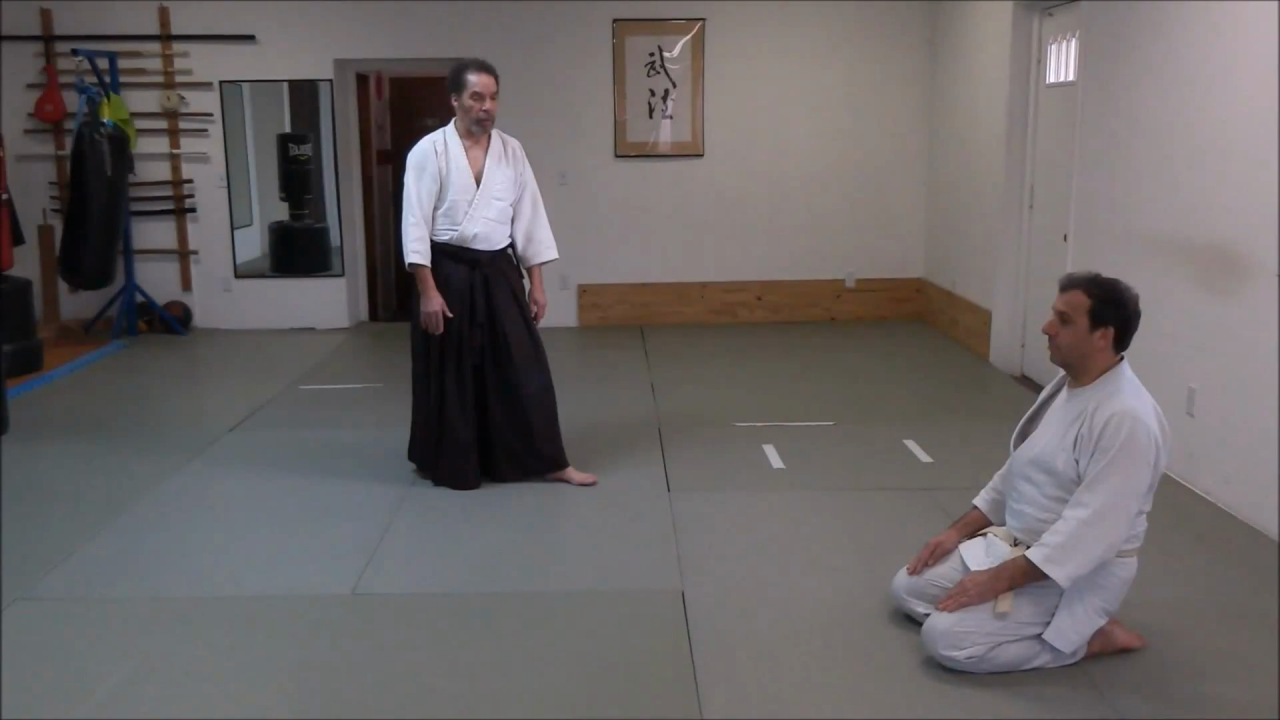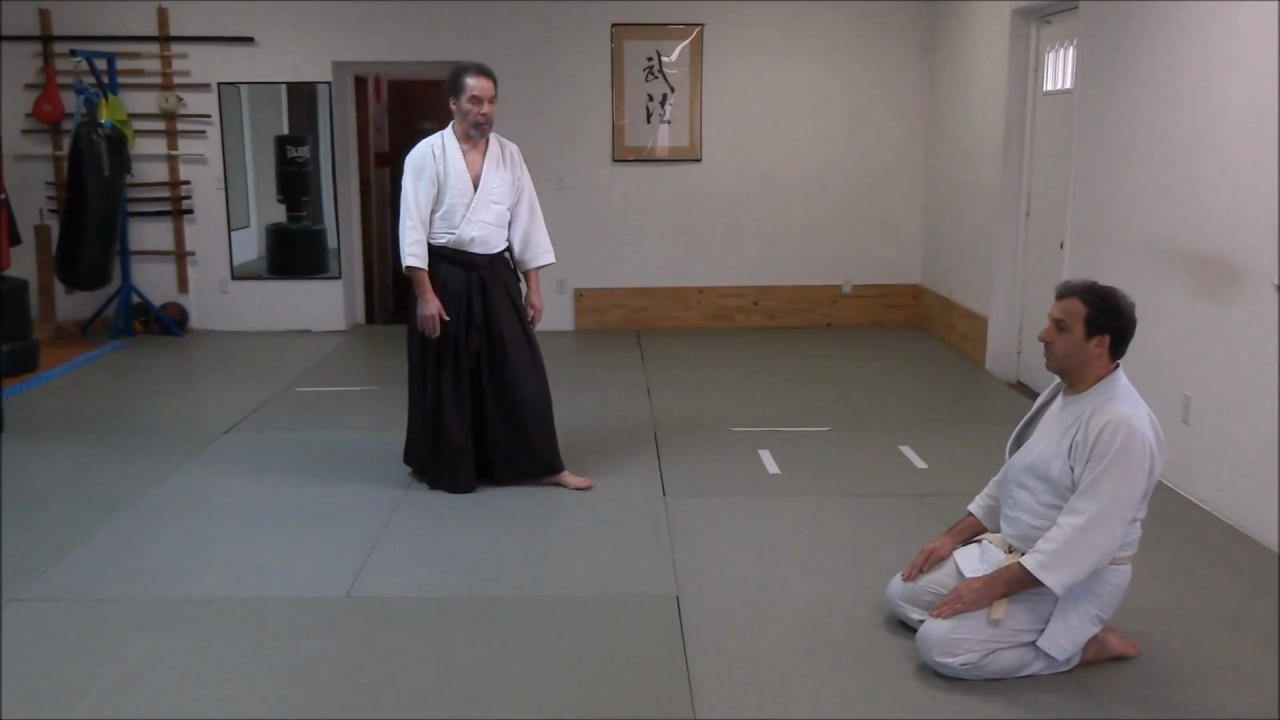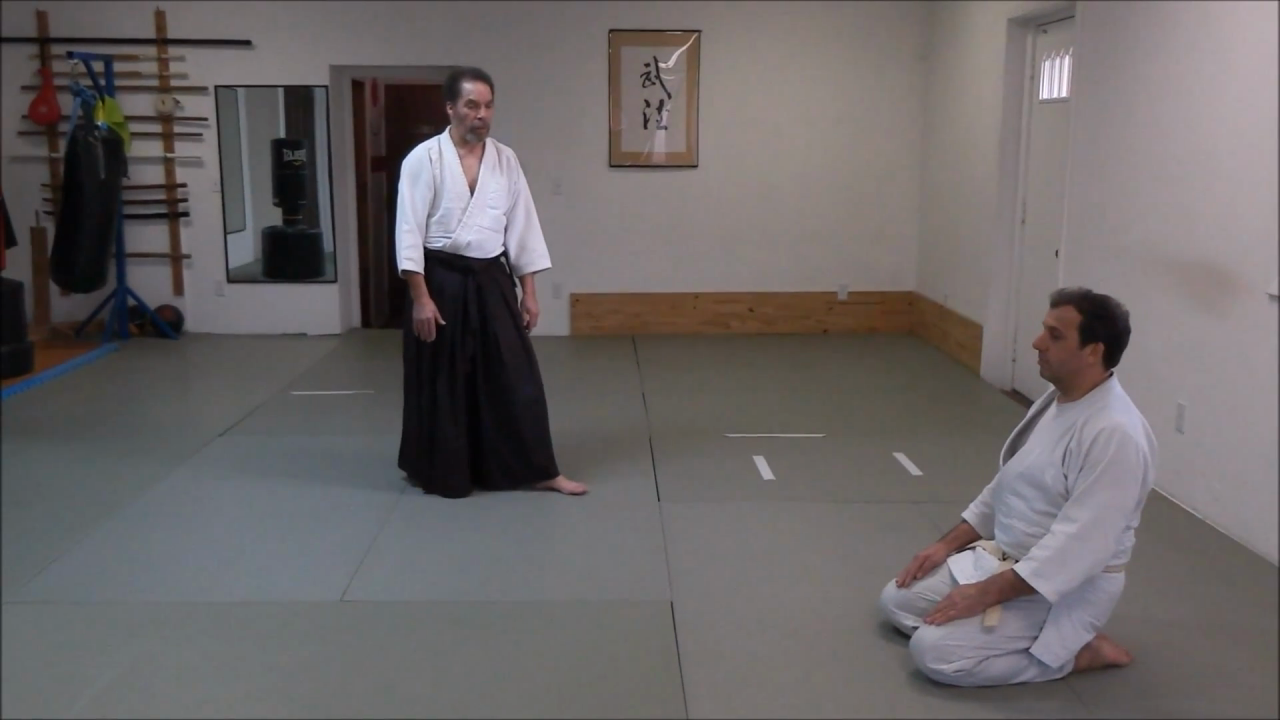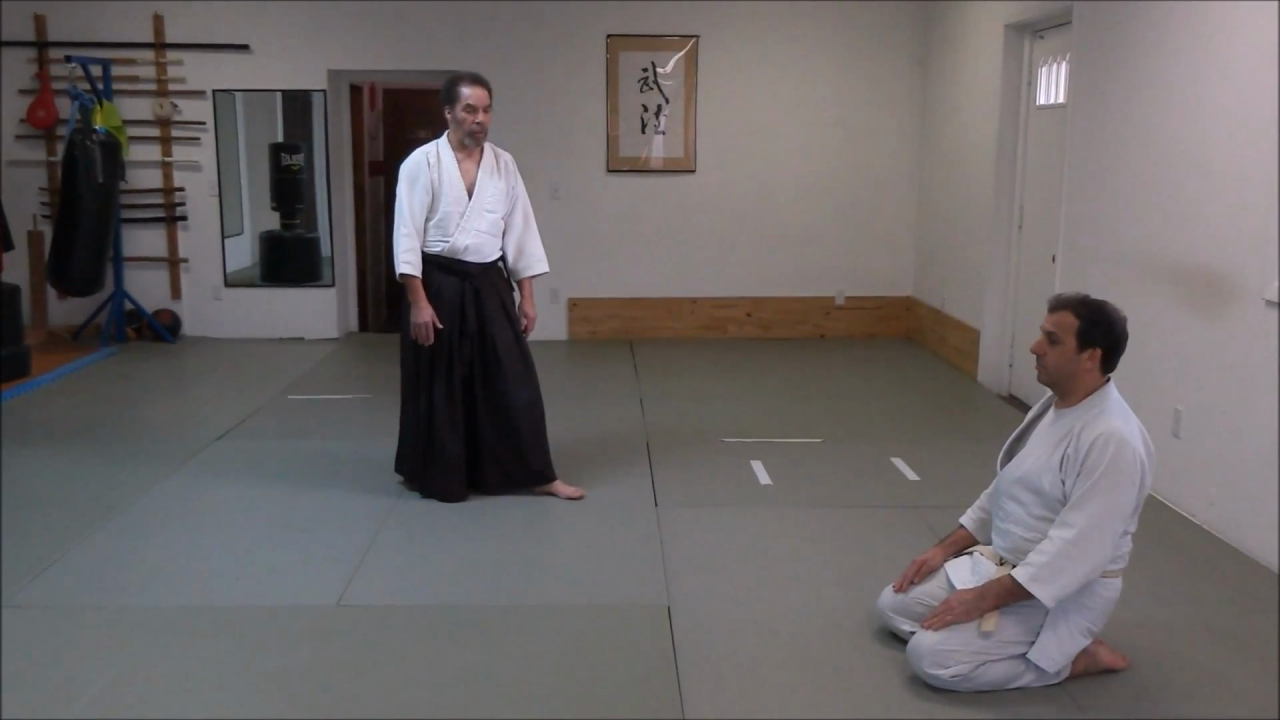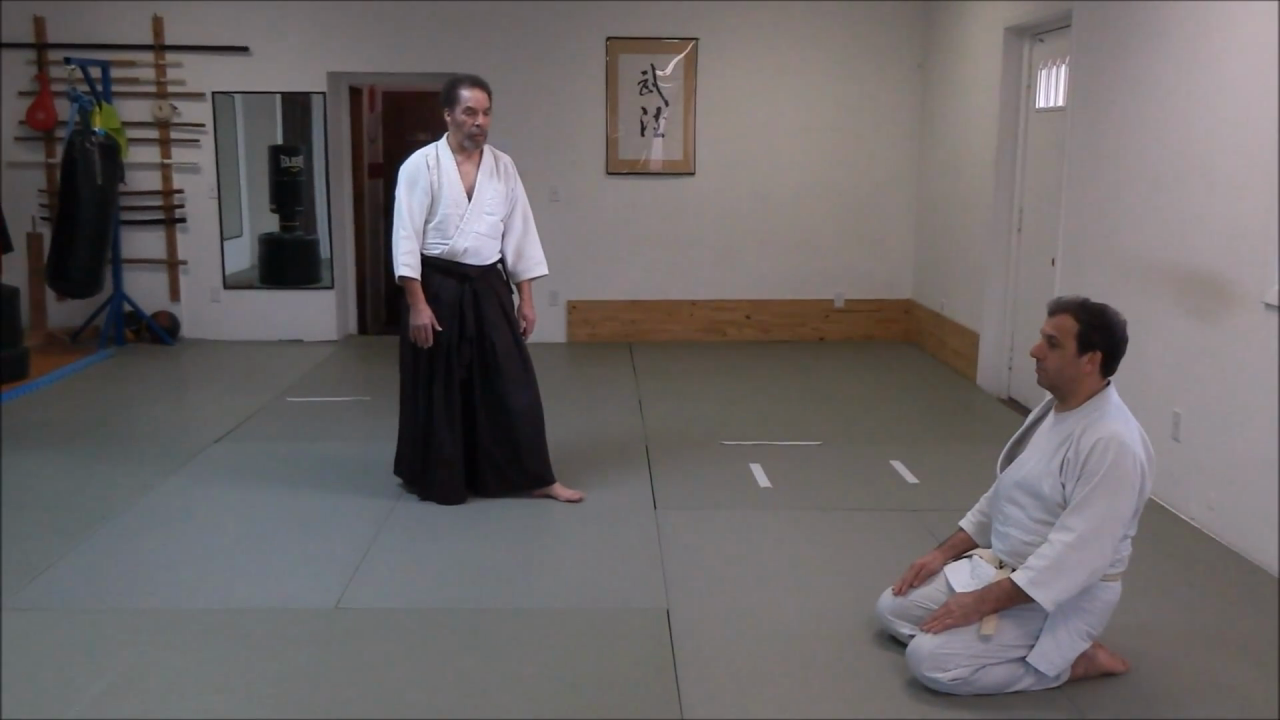
dt=0.5s
person 1, frame 1
left shoulder: (510, 150)
right shoulder: (429, 151)
left elbow: (528, 217)
right elbow: (416, 223)
left wrist: (536, 282)
right wrist: (428, 291)
left hip: (498, 273)
right hip: (448, 274)
left knee: (525, 370)
right knee: (448, 377)
left ankle: (549, 461)
right ankle: (449, 463)
person 1, frame 2
left shoulder: (509, 154)
right shoulder: (428, 154)
left elbow: (525, 221)
right elbow: (413, 226)
left wrist: (532, 286)
right wrist: (425, 294)
left hip: (496, 277)
right hip: (445, 278)
left knee: (521, 374)
right knee: (446, 380)
left ankle: (545, 466)
right ankle: (445, 466)
person 1, frame 3
left shoulder: (505, 159)
right shoulder: (425, 159)
left elbow: (522, 226)
right elbow: (410, 231)
left wrist: (529, 291)
right wrist: (421, 298)
left hip: (492, 282)
right hip: (442, 281)
left knee: (516, 378)
right knee: (440, 384)
left ankle: (540, 470)
right ankle: (440, 471)
person 1, frame 4
left shoulder: (503, 163)
right shoulder: (422, 163)
left elbow: (519, 231)
right elbow: (407, 234)
left wrist: (526, 295)
right wrist: (418, 301)
left hip: (489, 286)
right hip: (439, 287)
left knee: (514, 382)
right knee: (438, 388)
left ankle: (538, 475)
right ankle: (437, 475)
person 1, frame 5
left shoulder: (502, 166)
right shoulder: (422, 165)
left elbow: (519, 233)
right elbow: (406, 237)
left wrist: (525, 297)
right wrist: (417, 303)
left hip: (488, 289)
right hip: (438, 289)
left knee: (512, 385)
right knee: (436, 390)
left ankle: (537, 478)
right ankle: (435, 477)
person 2, frame 1
left shoulder: (1126, 418)
right shoulder: (1066, 384)
left elbow: (1091, 530)
right elbow: (1018, 470)
left wrist: (998, 580)
right wrist: (958, 530)
left hip: (1076, 571)
left knee: (947, 639)
right knee: (909, 588)
left ankle: (1090, 635)
person 2, frame 2
left shoulder: (1121, 426)
right shoulder: (1062, 392)
left elbow: (1085, 538)
right elbow: (1013, 477)
left wrist: (992, 587)
right wrist: (953, 537)
left hip: (1070, 579)
left knee: (942, 645)
right knee: (904, 593)
left ankle: (1085, 643)
person 2, frame 3
left shoulder: (1114, 434)
right shoulder: (1055, 400)
left elbow: (1079, 545)
right elbow: (1007, 484)
left wrist: (986, 594)
right wrist: (947, 544)
left hip: (1065, 587)
left knee: (935, 651)
right knee: (898, 600)
left ankle: (1079, 650)
right ankle: (1055, 638)
person 2, frame 4
left shoulder: (1111, 440)
right shoulder: (1054, 405)
left elbow: (1076, 551)
right elbow: (1004, 490)
left wrist: (983, 599)
right wrist: (945, 549)
left hip: (1061, 592)
left knee: (932, 656)
right knee: (895, 605)
left ankle: (1075, 655)
right ankle: (1060, 645)
person 2, frame 5
left shoulder: (1112, 443)
right shoulder: (1053, 408)
left elbow: (1076, 554)
right elbow: (1005, 493)
left wrist: (983, 603)
right wrist: (945, 552)
left hip: (1060, 595)
left knee: (932, 660)
right knee: (894, 608)
left ankle: (1075, 659)
